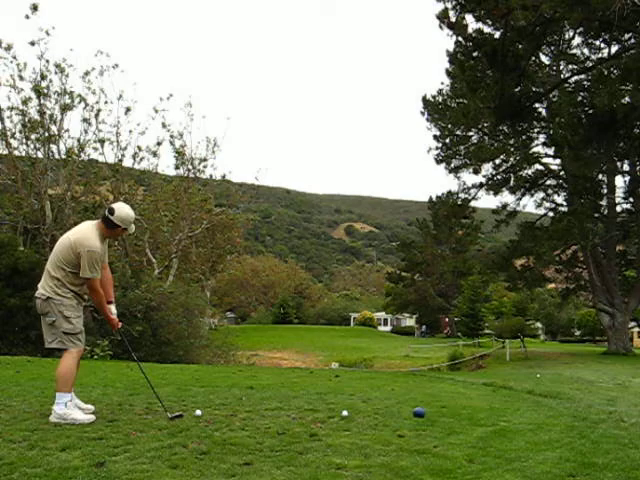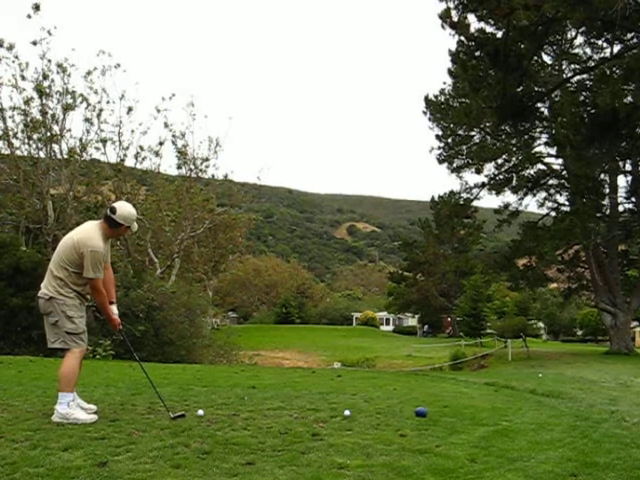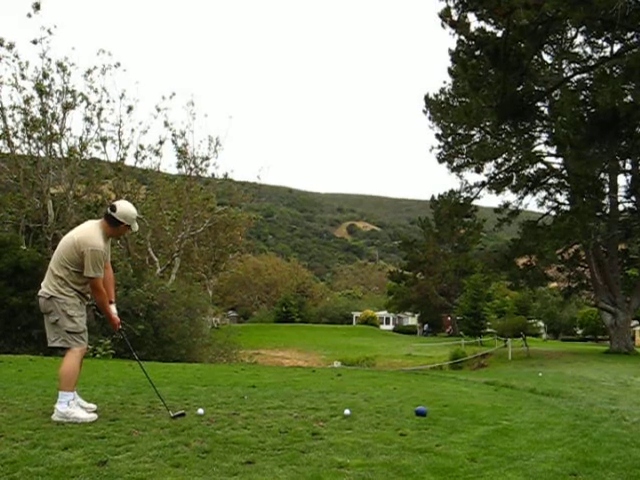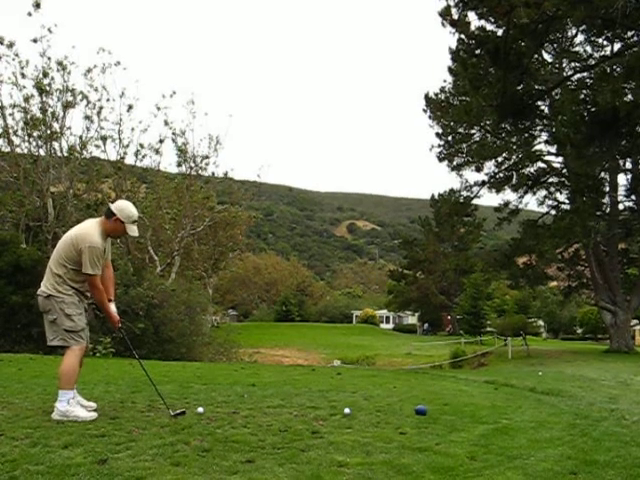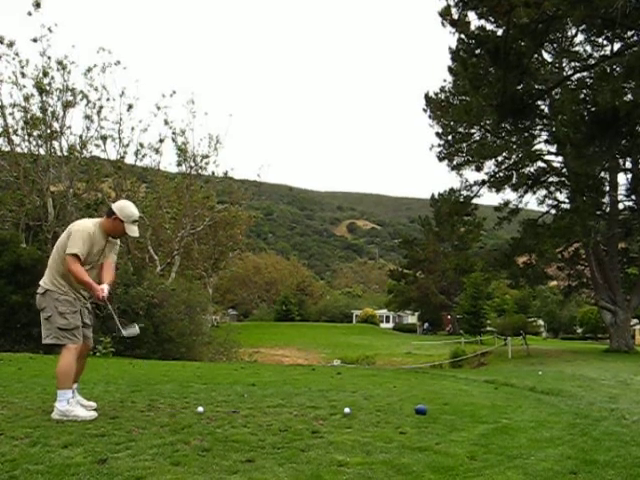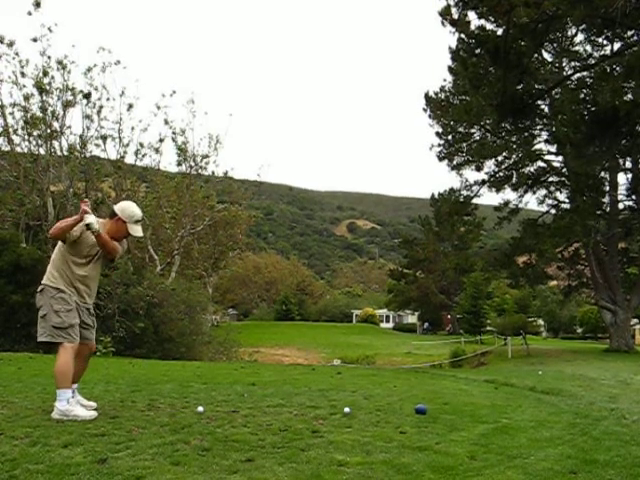
dt=0.3s
person 1, frame 1
left shoulder: (97, 230)
right shoulder: (91, 245)
left elbow: (105, 270)
right elbow: (93, 288)
left wrist: (112, 305)
right wrist: (108, 316)
left hip: (66, 296)
right hip: (58, 297)
left knee: (77, 348)
right knee: (72, 349)
left ankle: (67, 398)
right ankle: (61, 409)
person 1, frame 2
left shoulder: (100, 231)
right shoulder: (94, 245)
left elbow: (107, 271)
right elbow: (96, 289)
left wrist: (113, 306)
right wrist: (110, 316)
left hip: (69, 297)
right hip: (61, 297)
left knee: (80, 349)
right knee: (75, 349)
left ankle: (70, 399)
right ankle: (64, 409)
person 1, frame 3
left shoulder: (99, 229)
right shoulder: (94, 244)
left elbow: (107, 271)
right elbow: (96, 288)
left wrist: (113, 305)
right wrist: (110, 316)
left hip: (69, 296)
right hip: (61, 297)
left knee: (80, 348)
right knee: (75, 348)
left ankle: (70, 398)
right ankle: (64, 408)
person 1, frame 4
left shoulder: (101, 231)
right shoulder: (91, 240)
left elbow: (107, 269)
right elbow: (94, 285)
left wrist: (112, 303)
right wrist: (109, 314)
left hip: (70, 295)
right hip: (60, 295)
left knee: (81, 346)
right knee: (75, 347)
left ankle: (69, 396)
right ankle: (64, 406)
person 1, frame 5
left shoulder: (113, 241)
right shoulder: (84, 229)
left elbow: (109, 266)
right elbow: (71, 265)
left wrist: (105, 287)
right wrist: (94, 287)
left hip: (78, 296)
right hip: (58, 293)
left knee: (84, 345)
right knee: (72, 346)
left ankle: (70, 395)
right ankle: (63, 406)
person 1, frame 6
left shoulder: (119, 243)
right shoulder: (83, 224)
left elbow: (108, 248)
right elbow: (54, 233)
left wrist: (94, 228)
right wrist: (79, 218)
left hip: (82, 298)
right hip: (58, 291)
left knee: (87, 347)
right knee: (69, 345)
left ankle: (70, 395)
right ankle: (63, 405)
